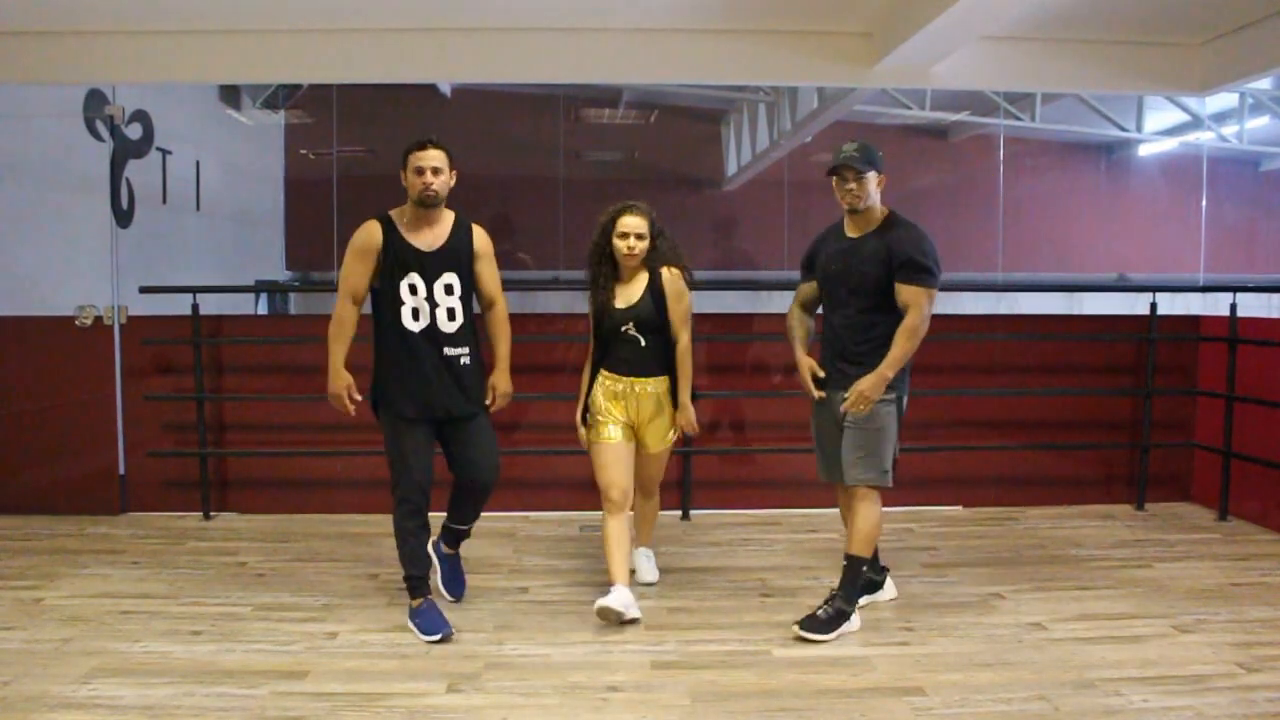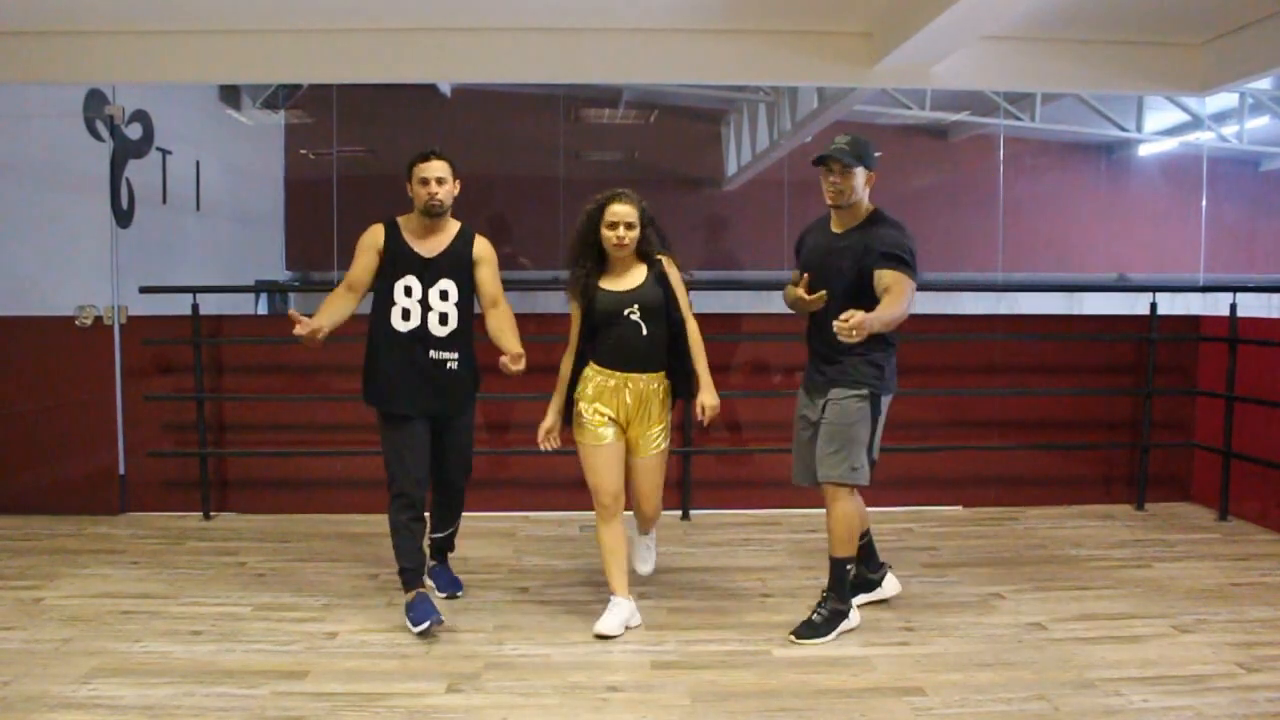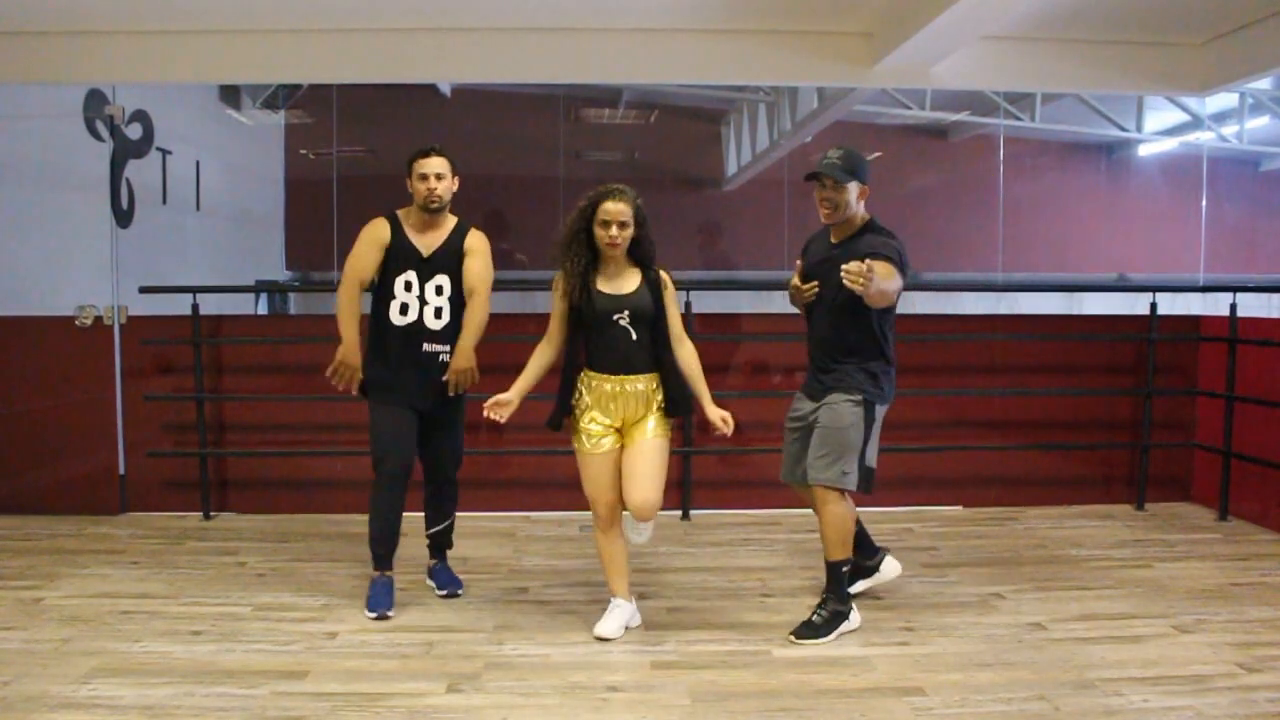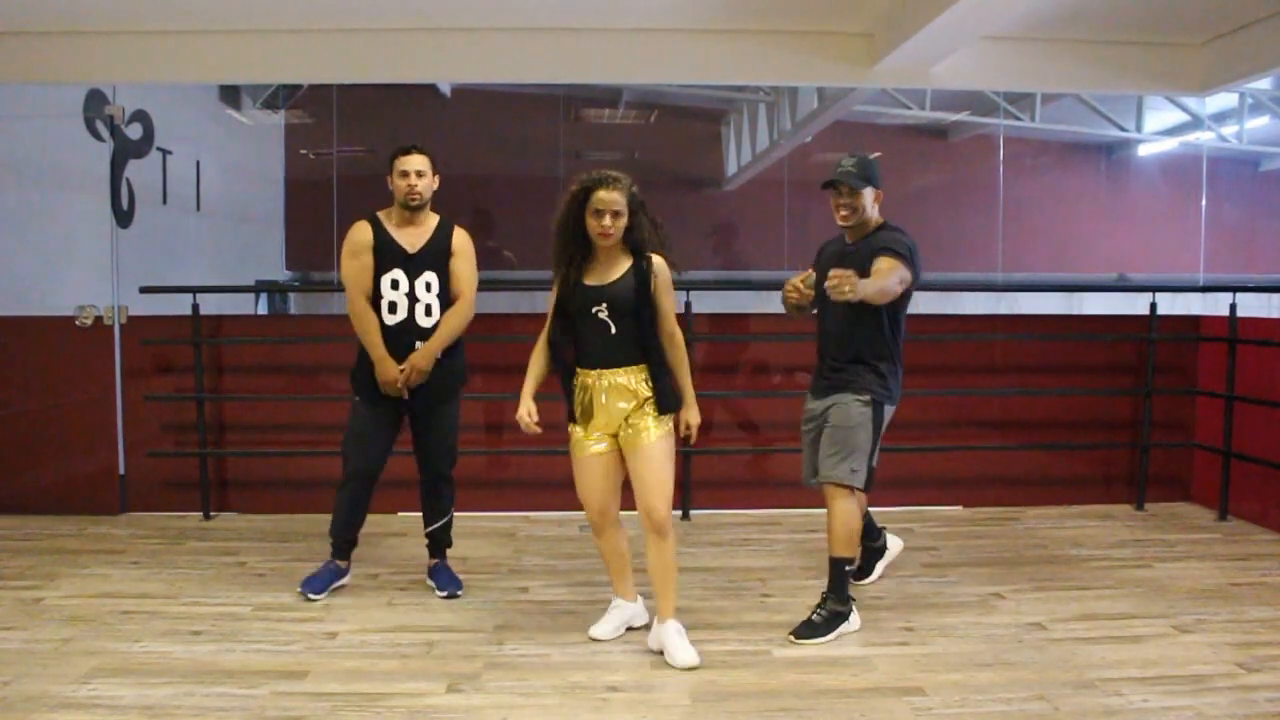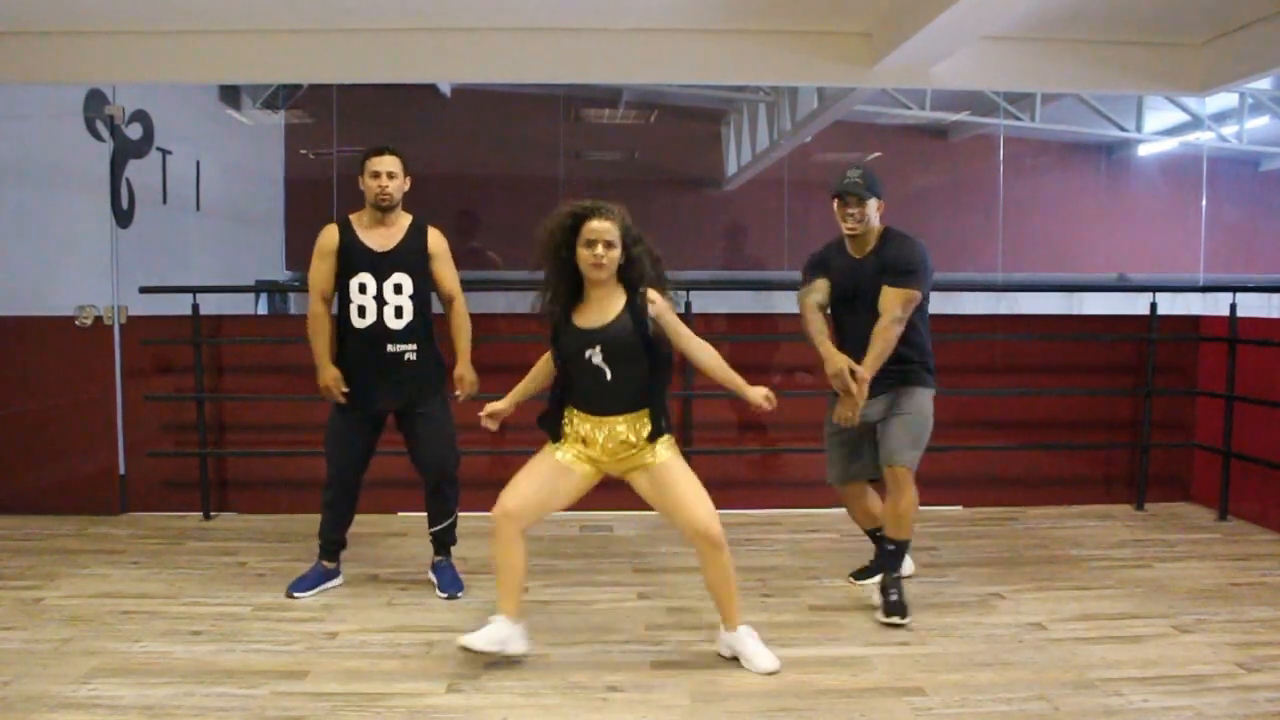
dt=0.2s
person 1, frame 1
left shoulder: (907, 241)
right shoulder: (824, 243)
left elbow: (918, 315)
right elbow: (801, 304)
left wrist: (881, 377)
right wrist: (801, 355)
left hip: (877, 383)
right hip: (829, 380)
left knee: (864, 485)
right knee: (849, 484)
left ankle: (846, 601)
right ankle: (873, 575)
person 1, frame 2
left shoulder: (887, 237)
right shoulder: (812, 234)
left elbow: (900, 298)
right elbow: (797, 288)
left wrist: (872, 320)
right wrist: (796, 298)
left hip: (861, 381)
right hip: (816, 378)
left knee: (838, 483)
right knee: (827, 483)
left ankle: (839, 601)
right ankle: (872, 573)
person 1, frame 3
left shoulder: (880, 246)
right shoulder: (817, 242)
left elbow: (887, 288)
left wrist: (871, 285)
right wrist: (796, 294)
left hip: (857, 387)
right hip: (815, 383)
left knee: (827, 486)
right knee: (804, 481)
left ankle: (838, 604)
right ankle: (870, 558)
person 1, frame 4
left shoulder: (894, 244)
right shoulder: (831, 248)
left elbow: (887, 283)
right elbow: (803, 295)
left wrist: (857, 288)
right wrist: (796, 294)
left hip: (867, 386)
right hip: (825, 383)
left knee: (841, 485)
right knee: (826, 480)
left ankle: (836, 603)
right ankle: (876, 544)
person 1, frame 5
left shoulder: (905, 253)
right shoulder: (822, 258)
left elbow: (893, 319)
right elbow: (812, 309)
left wrist: (864, 379)
right wrist: (832, 355)
left hip: (905, 382)
right hip: (845, 380)
left knee: (900, 471)
right knee: (848, 479)
left ankle: (891, 580)
right ankle: (892, 556)
person 2, frame 1
left shoulder: (473, 237)
right shoulder: (374, 235)
left elbow: (493, 303)
right elbow: (348, 299)
left wrist: (502, 366)
right wrist: (337, 365)
left hip: (463, 384)
right hip: (403, 389)
left knee: (480, 476)
right knee: (412, 492)
left ankle: (448, 546)
right ankle: (419, 598)
person 2, frame 2
left shoulder: (477, 247)
right shoulder: (381, 236)
left elbow: (495, 303)
right elbow: (352, 289)
left wrist: (510, 345)
right wrist: (318, 322)
left hip: (454, 386)
right hip: (397, 387)
left knee: (452, 481)
right knee: (407, 489)
left ankle: (440, 561)
right ankle: (414, 590)
person 2, frame 3
left shoulder: (472, 241)
right shoulder: (380, 230)
left elbow: (478, 298)
right elbow: (351, 287)
left wrist: (466, 349)
right wrist: (349, 345)
left hip: (443, 377)
right hip: (390, 378)
left knee: (443, 474)
right knee: (390, 475)
left ankle: (438, 560)
right ankle: (382, 573)
person 2, frame 4
left shoulder: (455, 238)
right shoulder: (364, 233)
left elbow: (464, 302)
right elbow: (357, 301)
left wrist: (430, 352)
right wrist: (382, 362)
left hip: (436, 376)
right hip: (379, 377)
left knee: (438, 472)
right knee: (359, 469)
left ankle: (438, 560)
right ankle: (339, 561)
person 2, frame 5
left shoulder: (428, 238)
right shoulder: (334, 236)
left elbow: (454, 301)
right elbow: (318, 304)
left wrist: (464, 361)
right wrist: (324, 364)
left hip: (420, 379)
right hip: (357, 380)
left knee: (441, 469)
right knee: (343, 474)
left ankle: (442, 562)
right ankle: (328, 564)
person 3, frame 1
left shoulder: (667, 276)
right shoulder: (603, 288)
left elbow: (683, 341)
right elbow: (594, 350)
left wrist: (686, 403)
right wrist: (583, 407)
left hip: (657, 396)
right hip: (610, 397)
left knee: (647, 486)
right knee: (615, 496)
left ankle: (643, 548)
right ankle: (620, 592)
person 3, frame 2
left shoulder: (661, 270)
right shoulder: (584, 284)
left elbow: (688, 330)
right elbow: (574, 349)
left wrist: (706, 387)
right wrist: (555, 409)
left hip: (652, 398)
right hip: (598, 396)
left knee: (645, 505)
right knee: (606, 502)
left ankle: (645, 533)
right ankle: (621, 601)
person 3, frame 3
left shoulder: (656, 280)
right shoulder: (571, 278)
left elbow: (679, 343)
right elbow: (553, 341)
left wrist: (708, 404)
right wrist: (516, 392)
left hip: (648, 400)
right hip: (593, 401)
left knee: (643, 504)
right knee: (604, 511)
left ankle: (640, 512)
right ankle: (622, 603)
person 3, frame 4
left shoulder: (650, 265)
right shoulder: (569, 270)
left elbow: (669, 332)
right elbow: (551, 333)
left wrist: (688, 399)
right wrist: (527, 394)
left hip: (644, 398)
right hip: (588, 401)
left knee: (657, 516)
right knee: (600, 514)
left ankle: (666, 622)
right ankle: (625, 602)
person 3, frame 5
left shoulder: (644, 301)
right shoulder: (565, 306)
left elbow: (691, 344)
left wrist: (743, 388)
right wrist: (510, 401)
left hip: (640, 439)
right hip: (578, 438)
left knee: (709, 531)
right knee: (506, 514)
left ankle: (734, 634)
right ankle: (508, 626)
